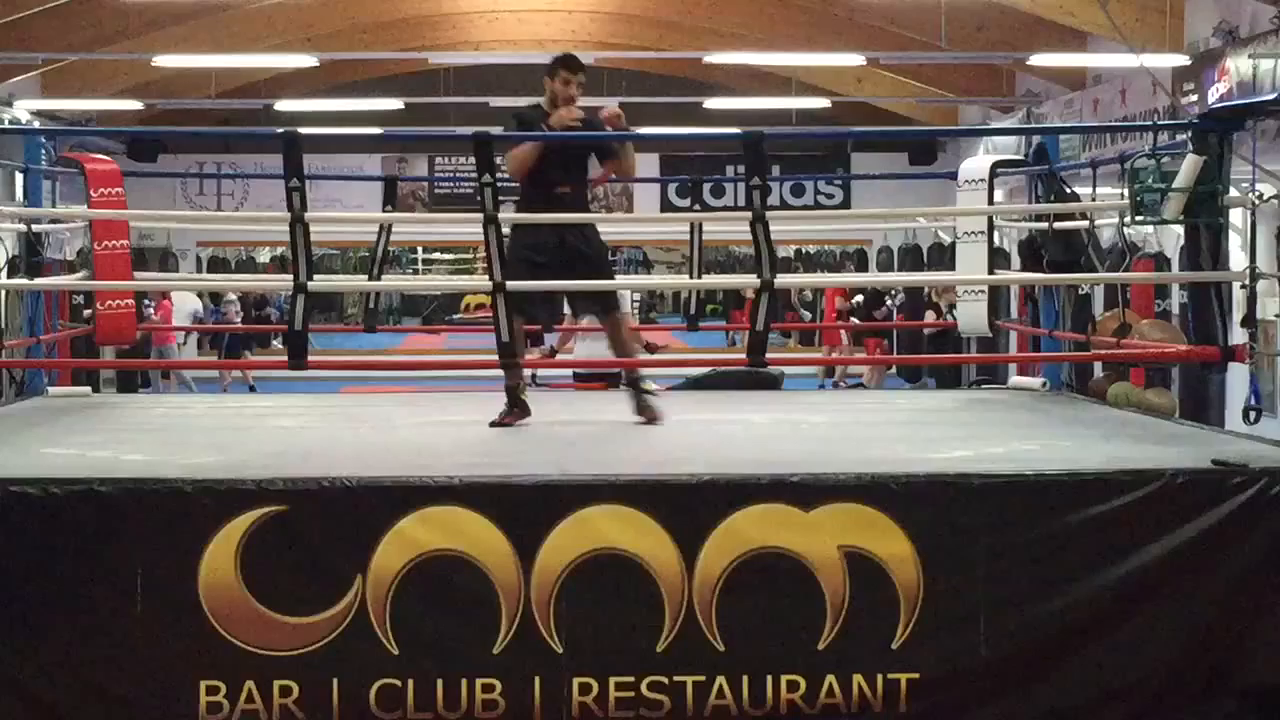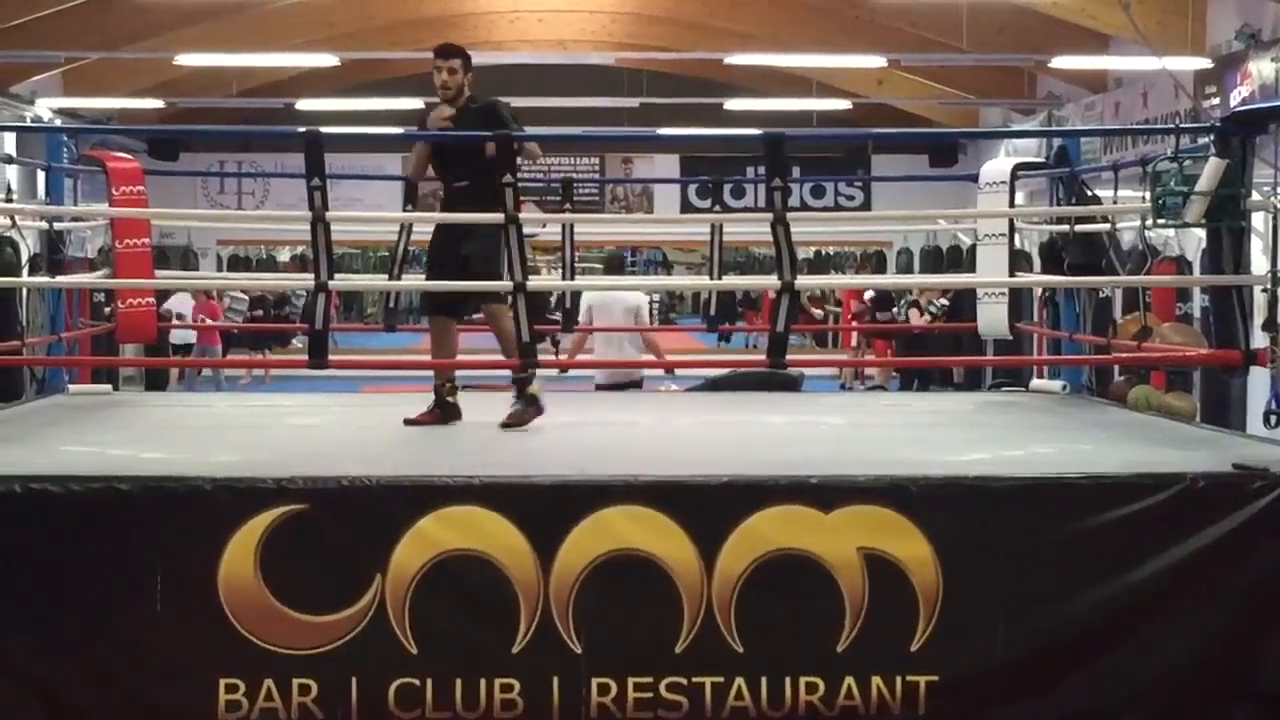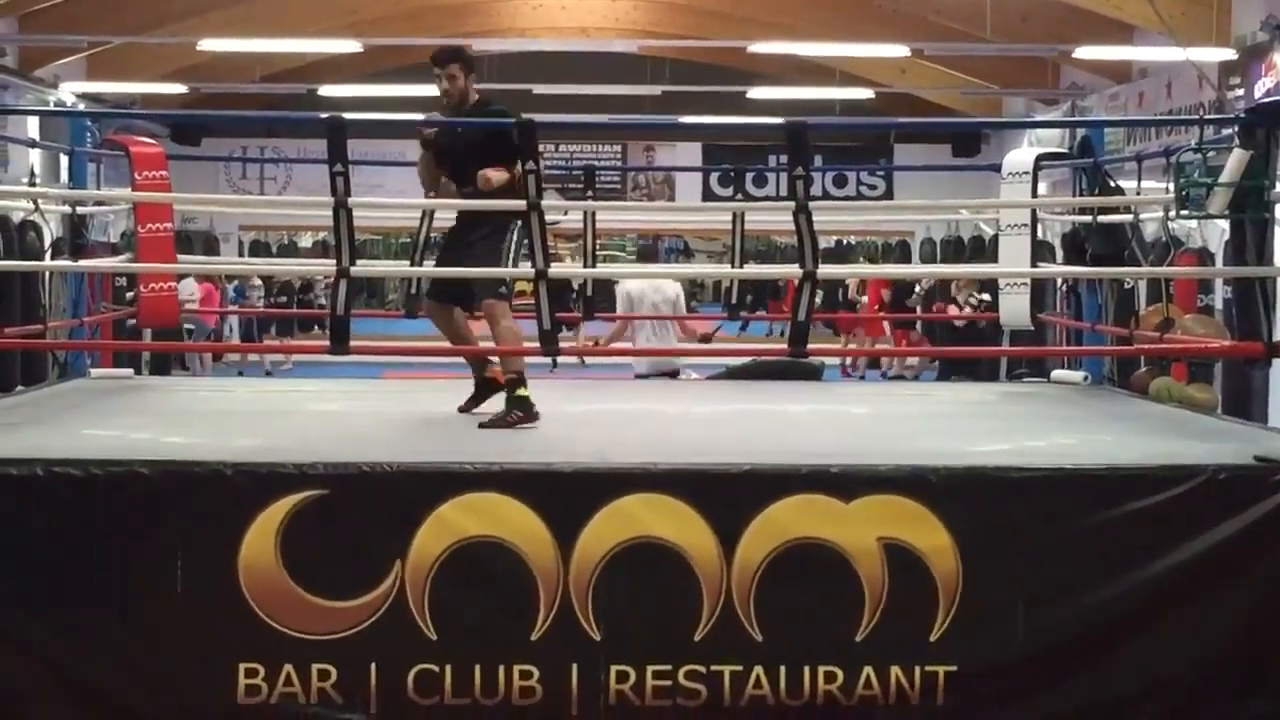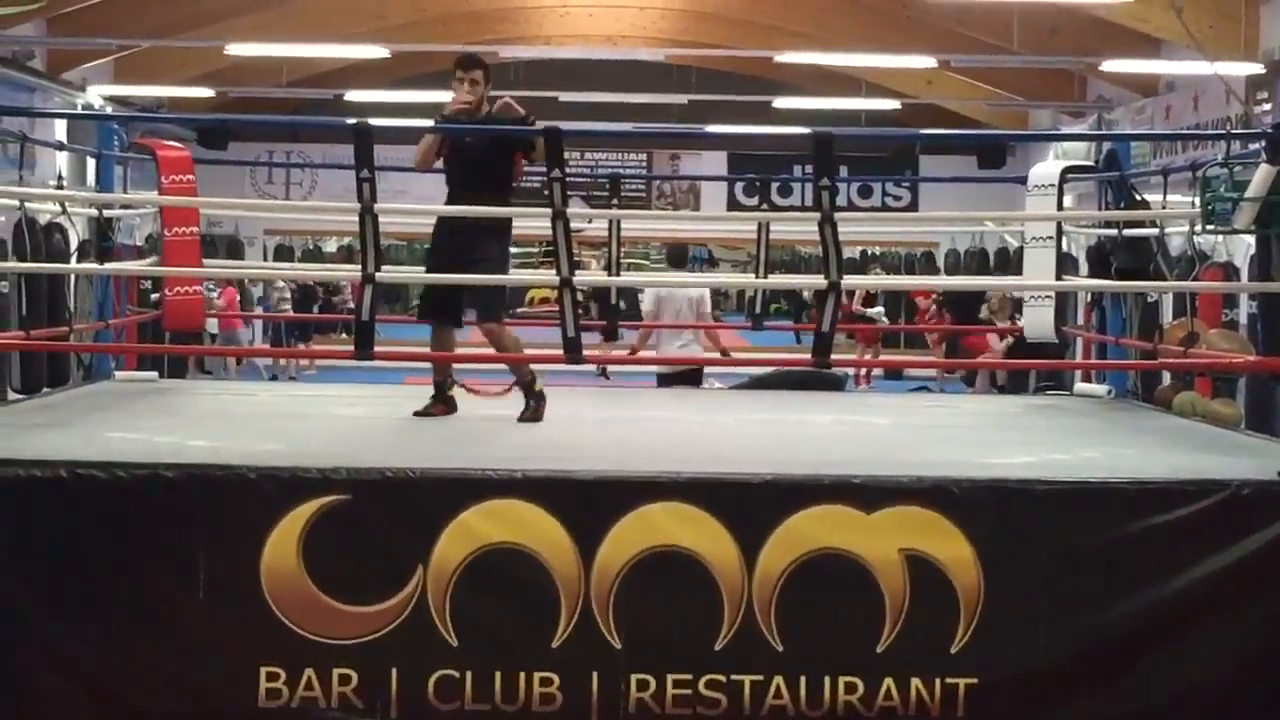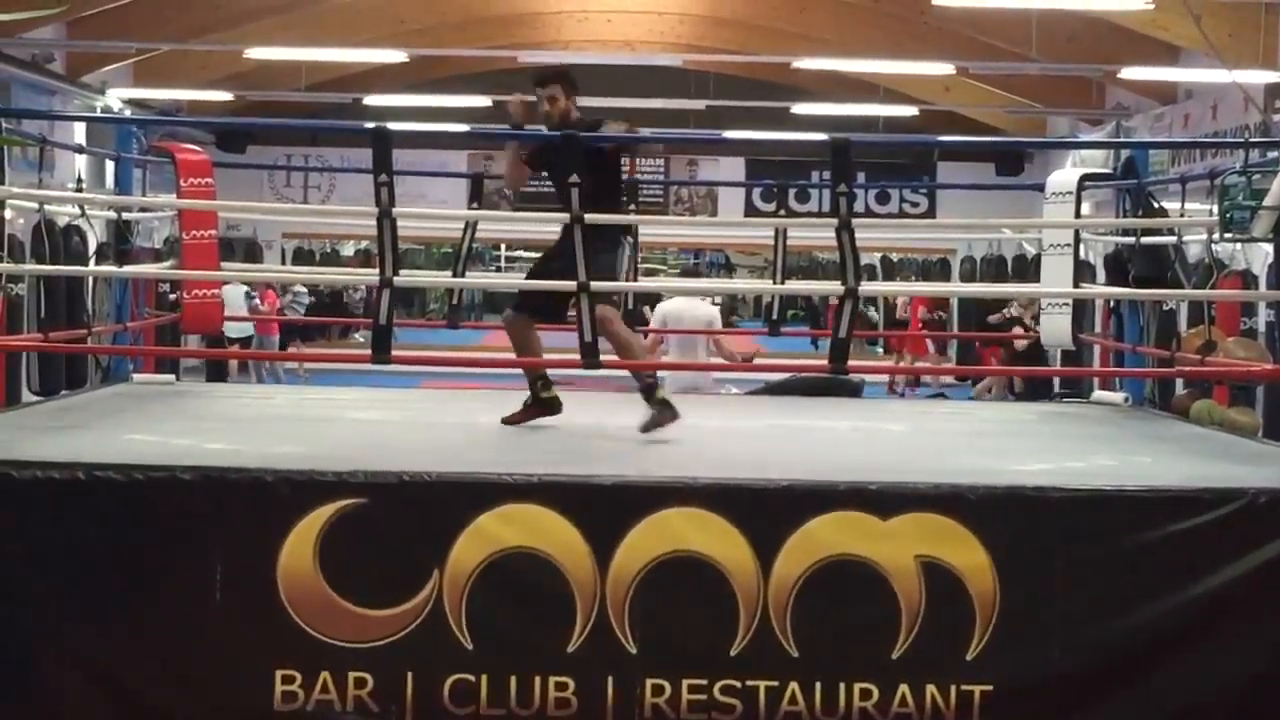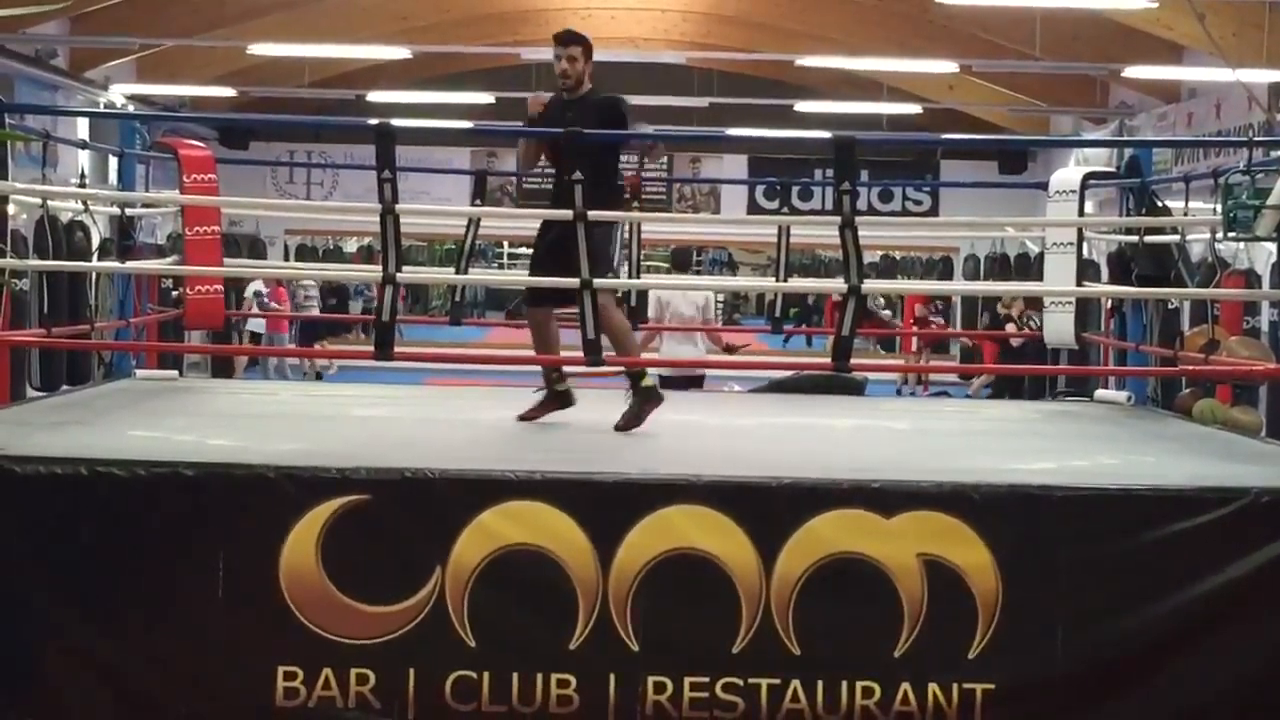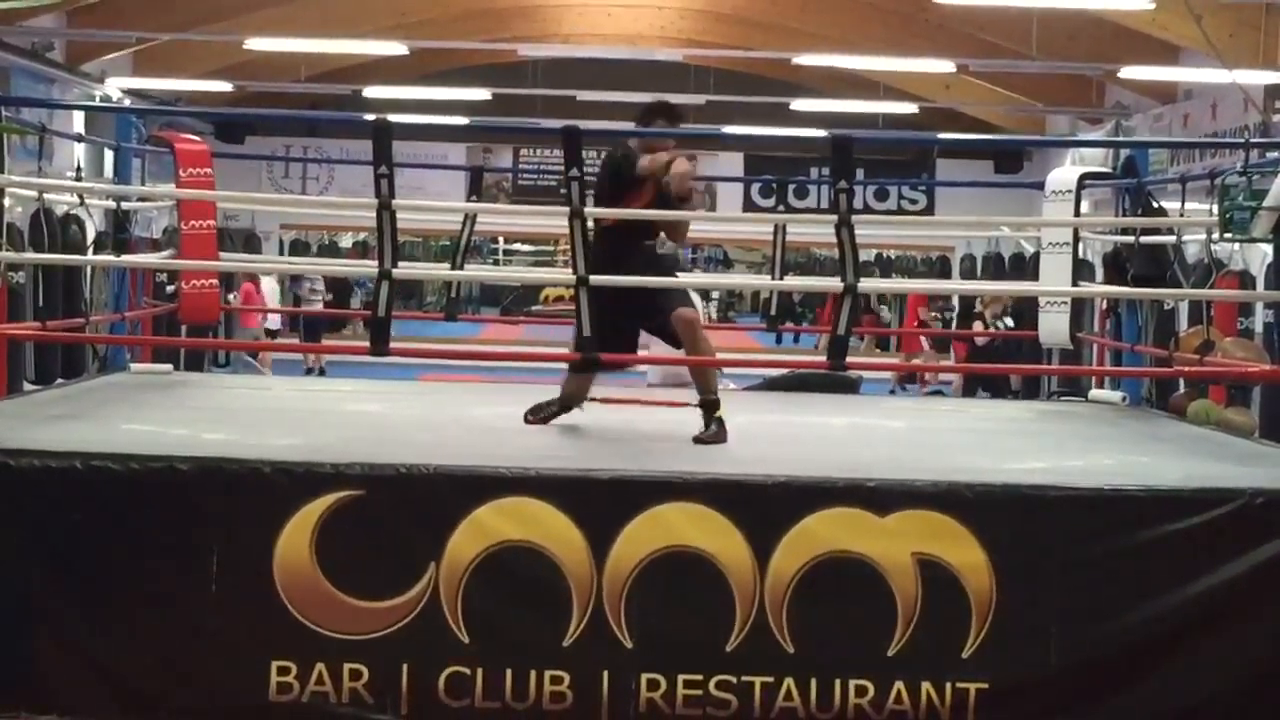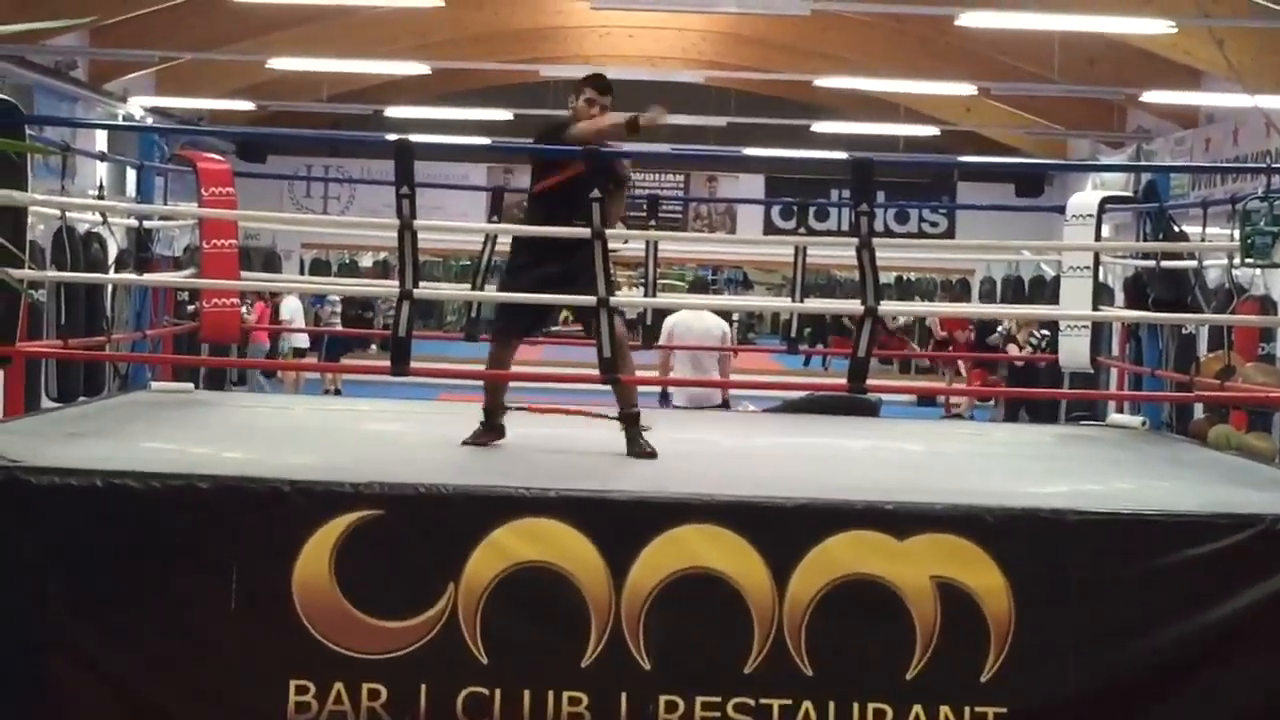
dt=0.7s
person 1, frame 1
left shoulder: (589, 123)
right shoulder: (524, 120)
left elbow: (625, 173)
right elbow: (514, 169)
left wrist: (619, 130)
right wrist: (547, 128)
left hip: (577, 228)
right hip: (533, 230)
left knee: (612, 313)
right knee: (512, 318)
left ankle: (638, 390)
right ankle: (516, 400)
person 1, frame 2
left shoulder: (489, 111)
right shoulder: (434, 120)
left elbow: (533, 153)
right elbow: (414, 174)
right wrist: (429, 133)
left hip: (489, 219)
right hip: (452, 222)
left knee: (493, 306)
right knee: (439, 315)
left ankle: (526, 392)
right ankle: (445, 401)
person 1, frame 3
left shoulder: (495, 116)
right shoulder: (442, 124)
right elbow: (429, 185)
left wrist: (507, 175)
right wrist: (426, 145)
left hip: (500, 219)
right hip: (468, 221)
left knee: (492, 303)
right knee: (439, 305)
left ankle: (519, 400)
right ankle: (486, 376)
person 1, frame 4
left shoulder: (506, 123)
right shoulder: (450, 123)
left elbow: (544, 157)
right elbow: (421, 162)
left wrist: (523, 120)
right wrist: (445, 119)
left hip: (491, 234)
right hip: (450, 232)
left knee: (491, 325)
right knee: (440, 324)
left ankle: (532, 390)
right ankle: (443, 395)
person 1, frame 5
left shoulder: (592, 133)
right shoulder: (547, 142)
right elbow: (514, 183)
right wrist: (516, 128)
left hip: (604, 237)
right hip: (571, 239)
left knee: (603, 313)
right knee: (516, 321)
left ankle: (660, 401)
right ankle: (542, 396)
person 1, frame 6
left shoulder: (608, 104)
right shoulder: (550, 108)
left elbow: (651, 150)
right elbow: (525, 164)
right wrist: (531, 122)
left hip: (597, 215)
right hip: (560, 216)
left knee: (599, 299)
right knee: (537, 308)
left ankle: (643, 387)
right ankle: (556, 389)
person 1, frame 7
left shoulder: (665, 171)
right shoulder: (620, 161)
left elbow: (678, 235)
right elbow: (607, 213)
left wrist: (680, 196)
right wrist: (655, 172)
left hip: (647, 266)
right hip: (607, 270)
left knee: (686, 321)
right knee: (585, 368)
left ankle: (712, 416)
right ankle: (567, 399)
person 1, frame 8
left shoulder: (603, 155)
right shoulder: (554, 135)
left elbow: (610, 219)
right elbow: (583, 132)
left wrist: (619, 184)
right wrist: (634, 122)
left hip: (583, 256)
right hip: (535, 255)
left knee: (616, 334)
right knee: (502, 342)
left ankle: (632, 429)
right ankle: (491, 422)
